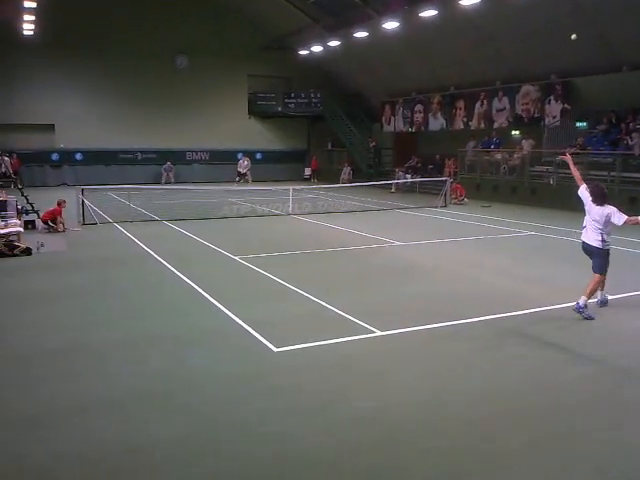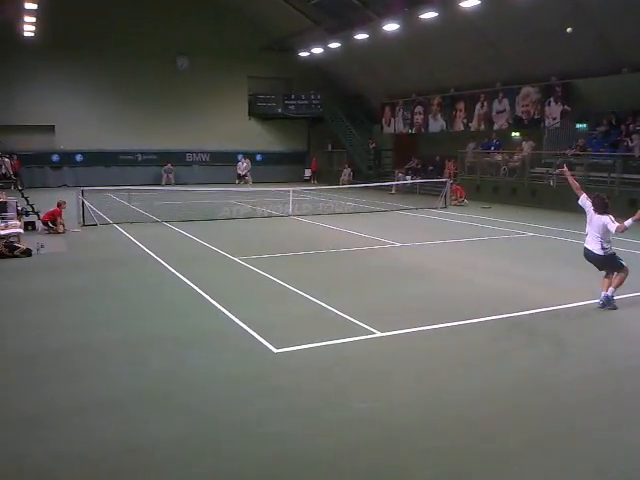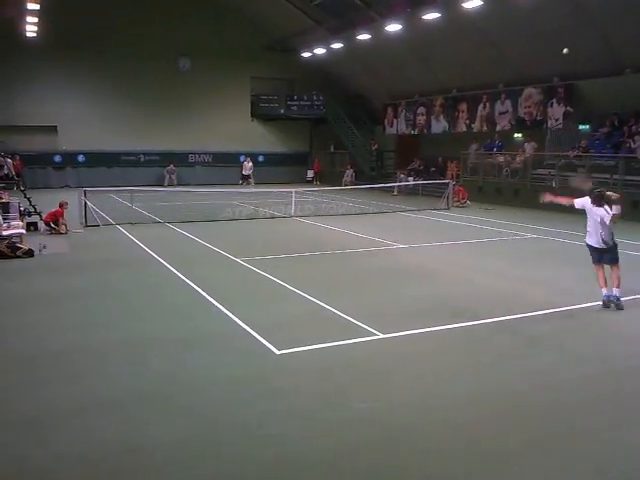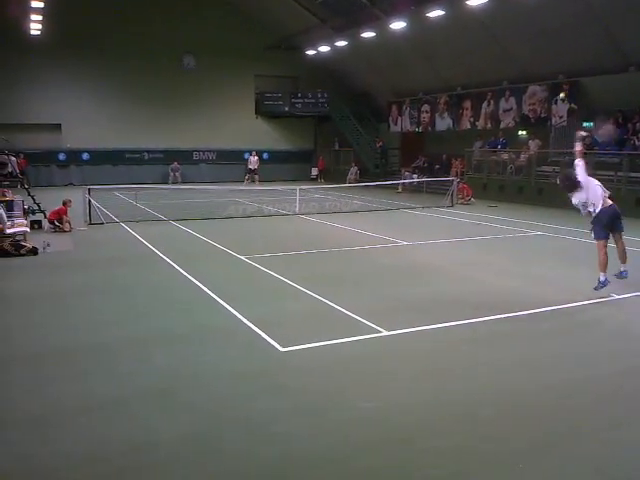
dt=0.2s
person 1, frame 1
left shoulder: (588, 201)
right shoulder: (610, 210)
left elbow: (579, 180)
left wrist: (570, 163)
left hip: (586, 243)
right hip: (600, 246)
left knee: (602, 271)
right knee: (598, 277)
left ankle: (601, 297)
right ankle: (581, 304)
person 1, frame 2
left shoulder: (589, 209)
right shoulder: (607, 219)
left elbow: (578, 191)
right elbow: (620, 229)
left wrist: (567, 175)
left hip: (588, 251)
right hip: (603, 253)
left knee: (610, 272)
right knee: (623, 271)
left ankle: (604, 298)
right ankle: (608, 295)
person 1, frame 3
left shoulder: (588, 202)
right shoulder: (605, 211)
left elbow: (569, 202)
right elbow: (612, 221)
left wrist: (551, 198)
right wrist: (616, 204)
left hip: (592, 242)
right hip: (607, 244)
left knee: (599, 268)
right knee: (615, 268)
left ankle: (606, 295)
right ankle: (616, 295)
person 1, frame 4
left shoulder: (576, 200)
right shoulder: (583, 178)
left elbow: (587, 214)
right elbow: (579, 158)
left hip: (601, 216)
right hip: (612, 209)
left knee: (601, 248)
right knee: (619, 241)
left ankle: (603, 279)
right ankle: (623, 270)
